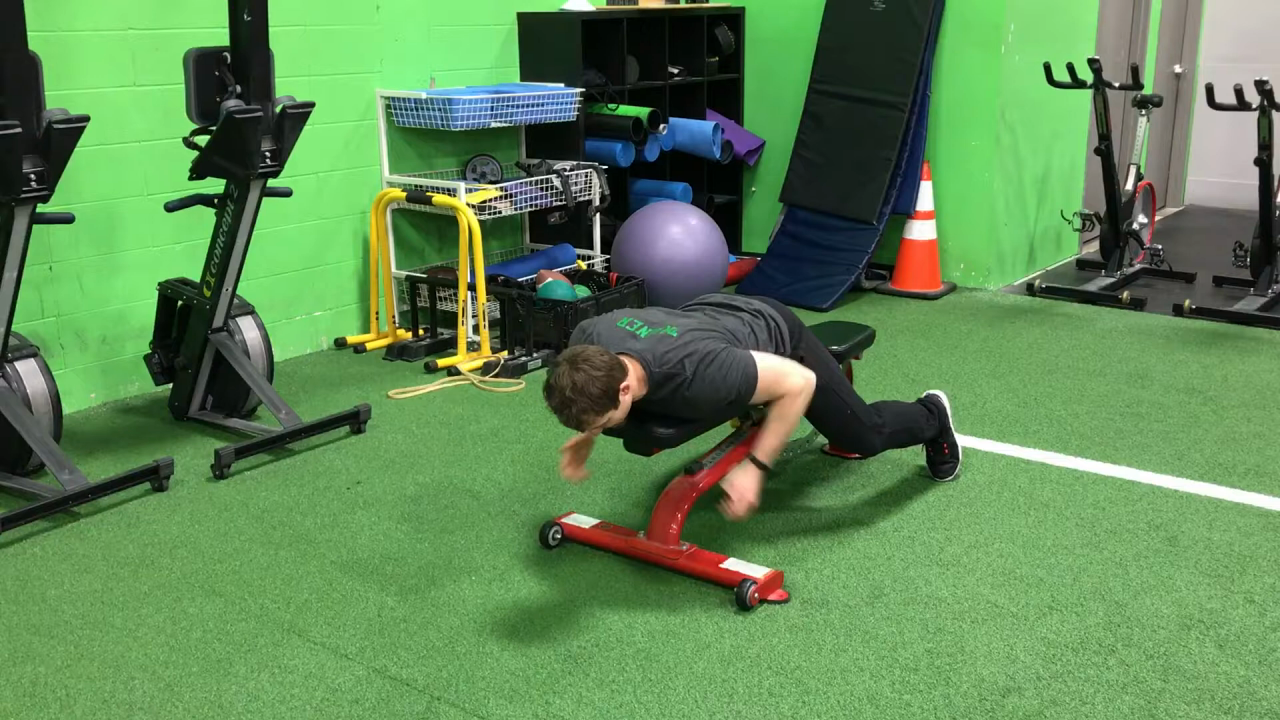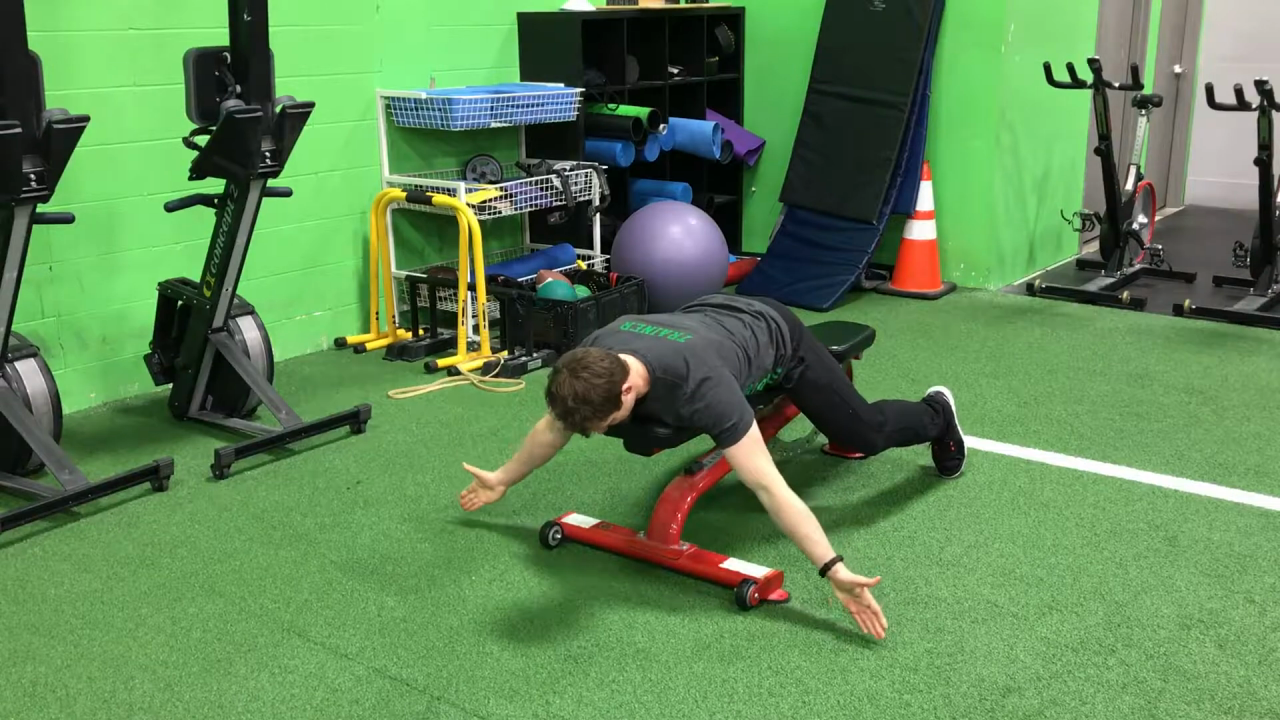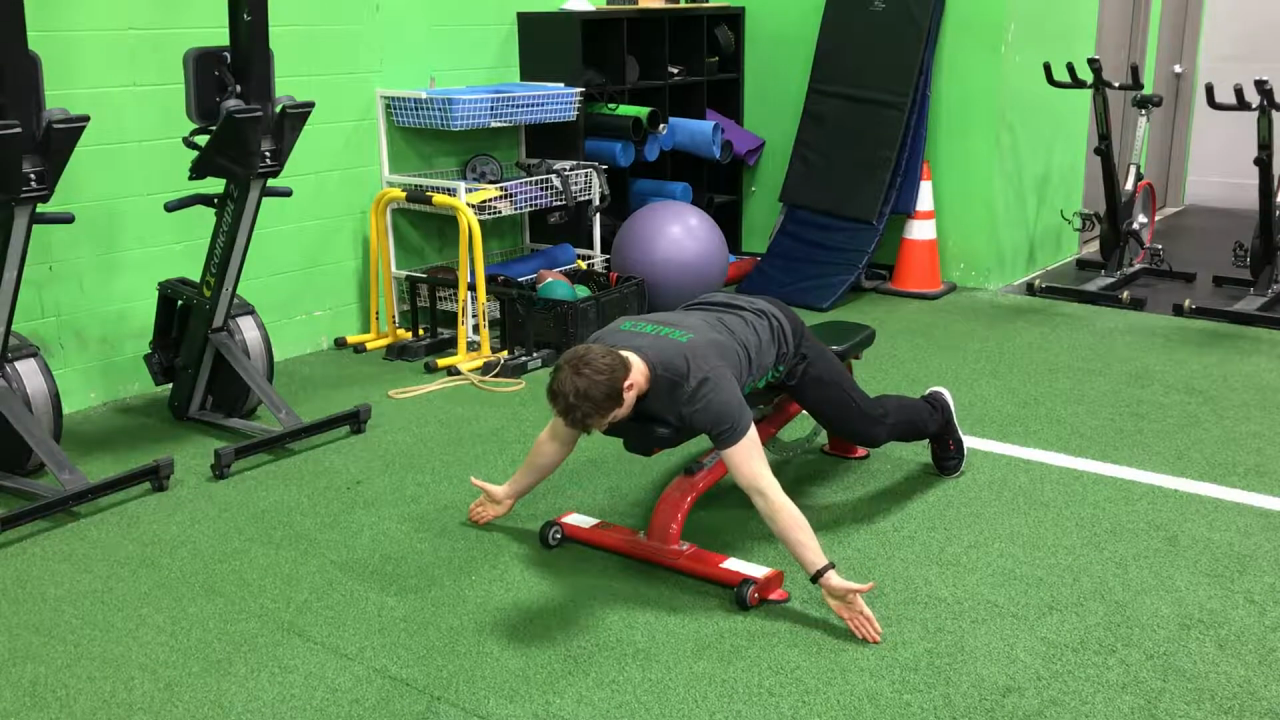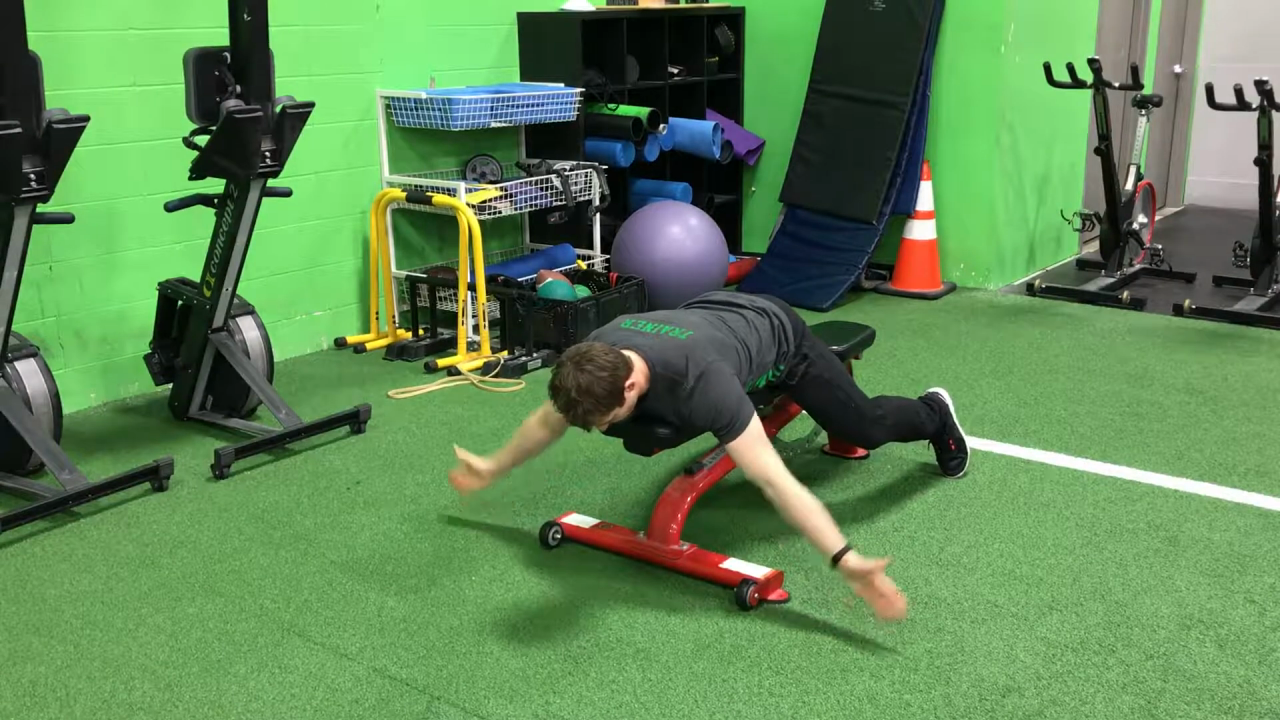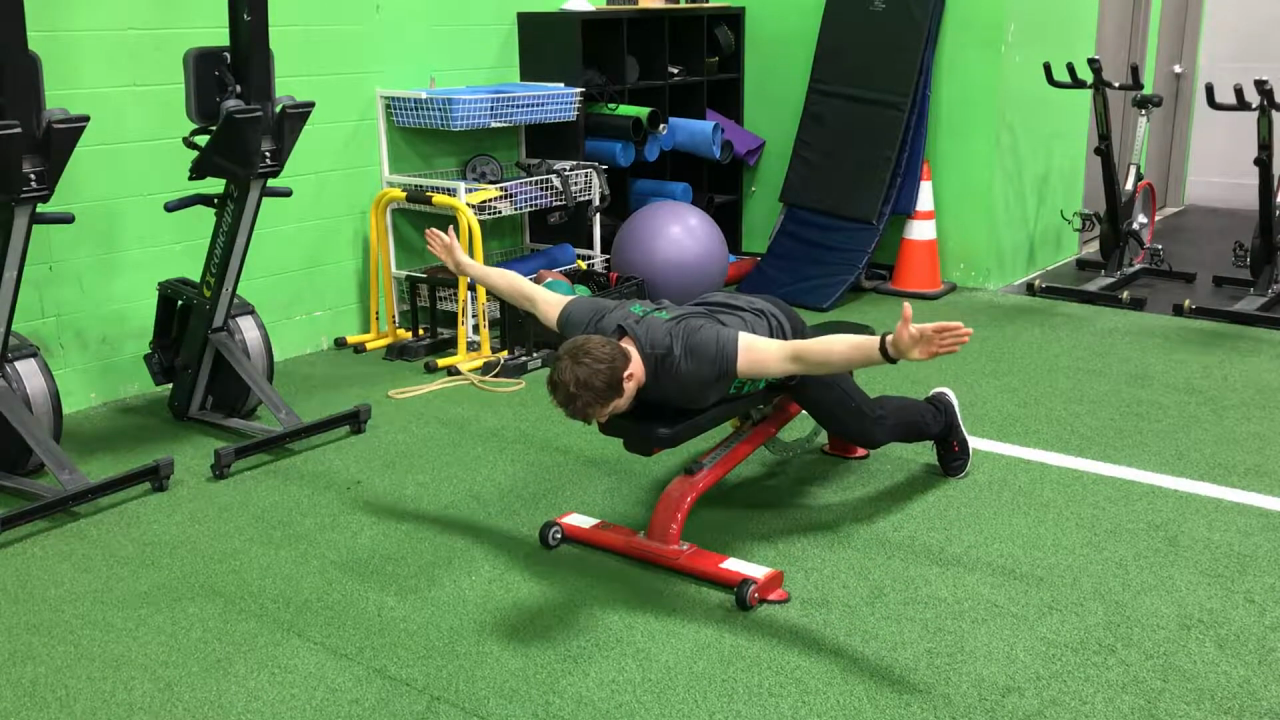
dt=0.7s
person 1, frame 1
left shoulder: (696, 370)
right shoulder: (589, 343)
left elbow: (800, 381)
left wrist: (755, 466)
right wrist: (583, 437)
left hip: (776, 337)
right hip: (718, 316)
left knee: (865, 433)
left ankle: (931, 417)
person 1, frame 2
left shoulder: (698, 387)
right shoulder: (591, 362)
left elbow: (767, 486)
right elbow: (554, 426)
left wrist: (834, 570)
right wrist: (502, 480)
left hip: (776, 337)
right hip: (718, 316)
left knee: (865, 431)
left ankle: (936, 415)
person 1, frame 3
left shoulder: (699, 386)
right shoulder: (592, 362)
left elbow: (763, 490)
right elbow: (558, 434)
left wrist: (826, 577)
right wrist: (509, 493)
left hip: (778, 335)
right hip: (718, 313)
left knee: (867, 424)
left ankle: (935, 413)
person 1, frame 4
left shoulder: (698, 383)
right shoulder: (590, 360)
left elbow: (775, 481)
right elbow: (547, 421)
left wrist: (844, 559)
right wrist: (492, 467)
left hip: (777, 335)
right hip: (717, 311)
left knee: (863, 425)
left ankle: (934, 416)
person 1, frame 5
left shoulder: (687, 355)
right shoulder: (591, 328)
left elbow: (799, 357)
right elbow: (530, 292)
left wrist: (892, 348)
right wrist: (465, 265)
left hip: (776, 334)
right hip: (723, 316)
left knee: (866, 427)
left ankle: (938, 415)
